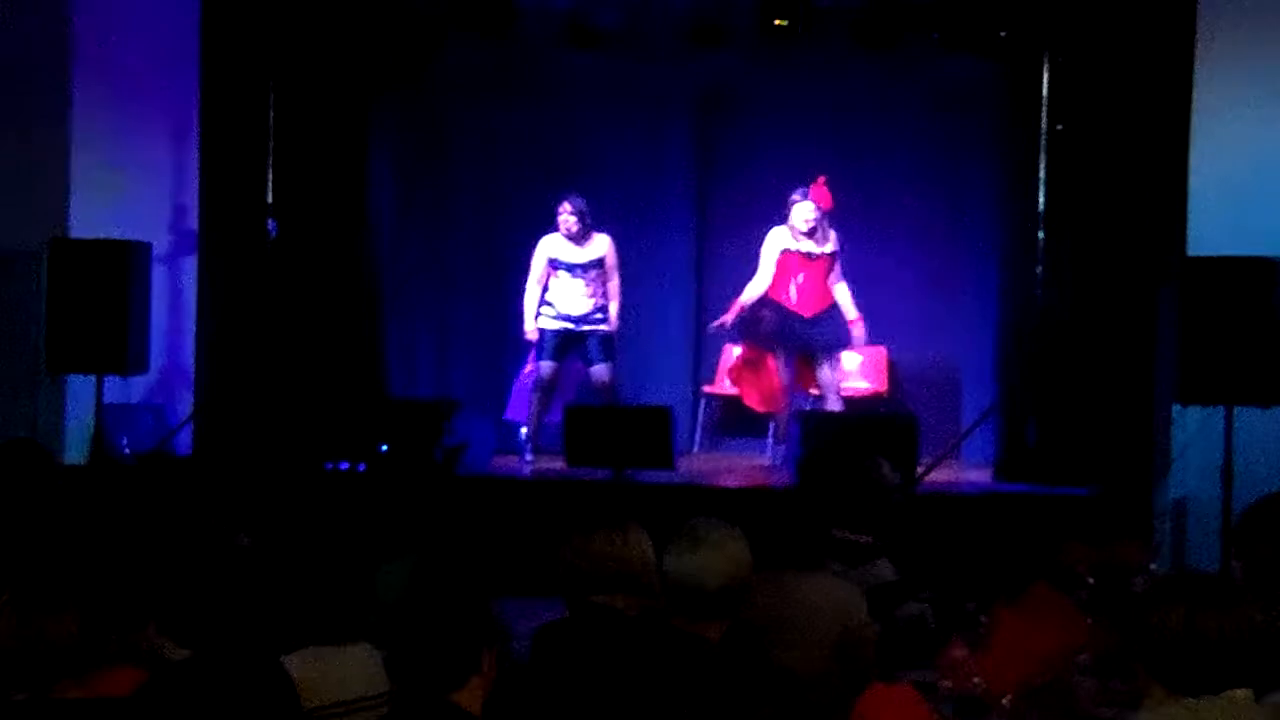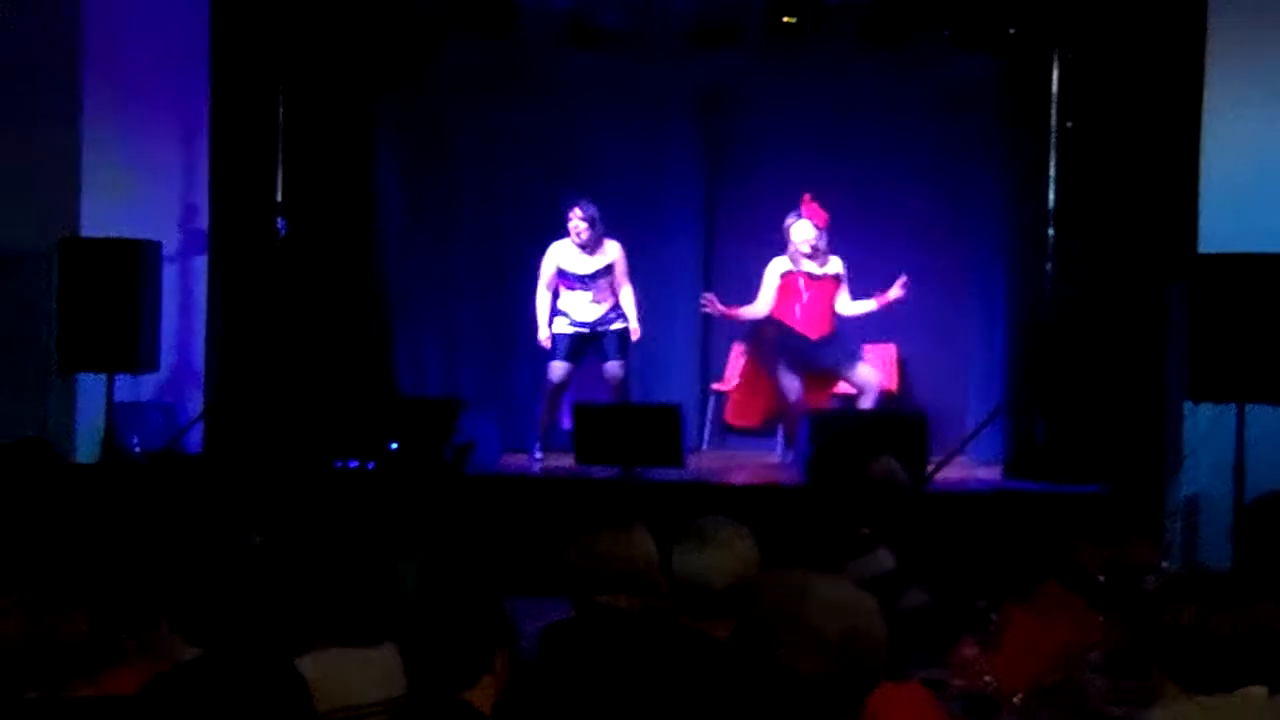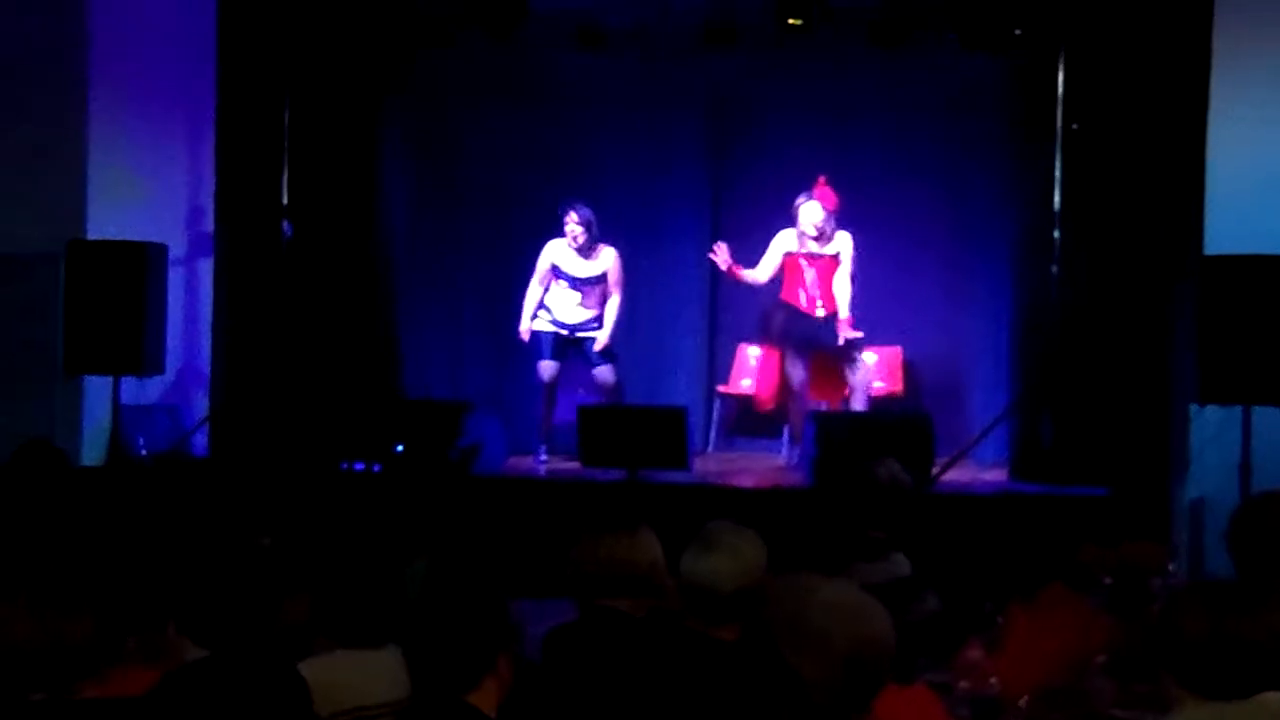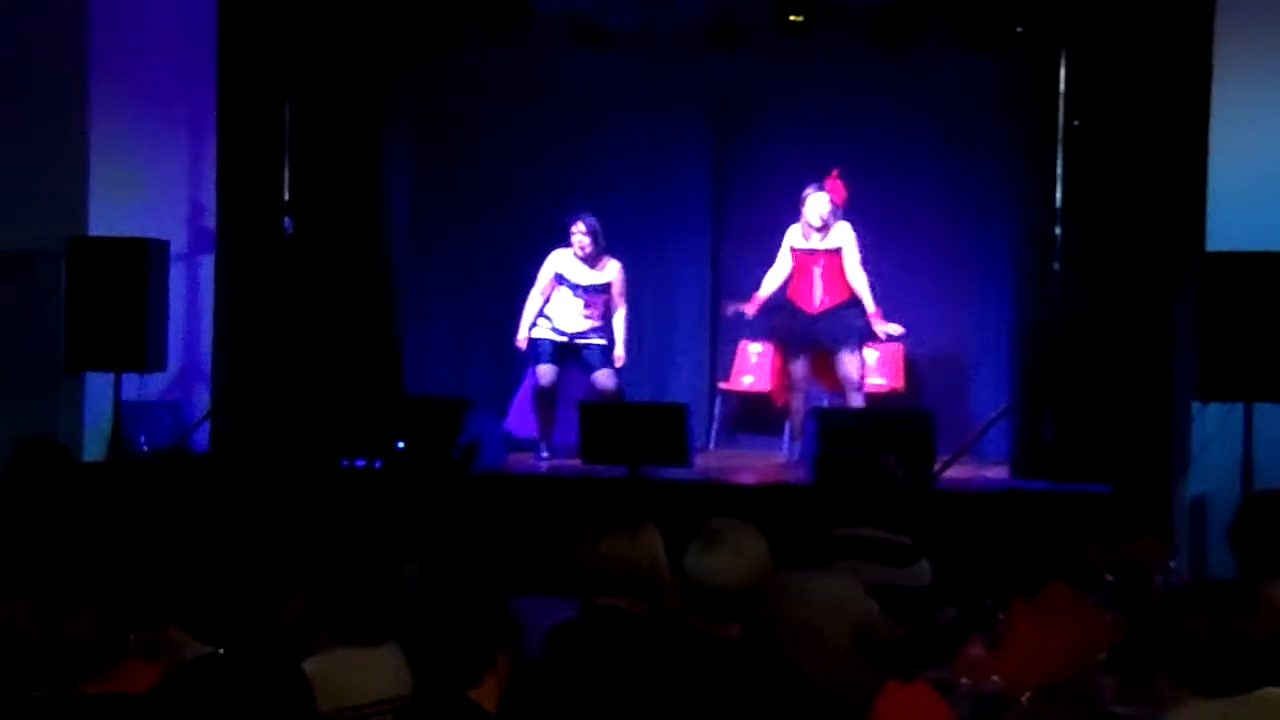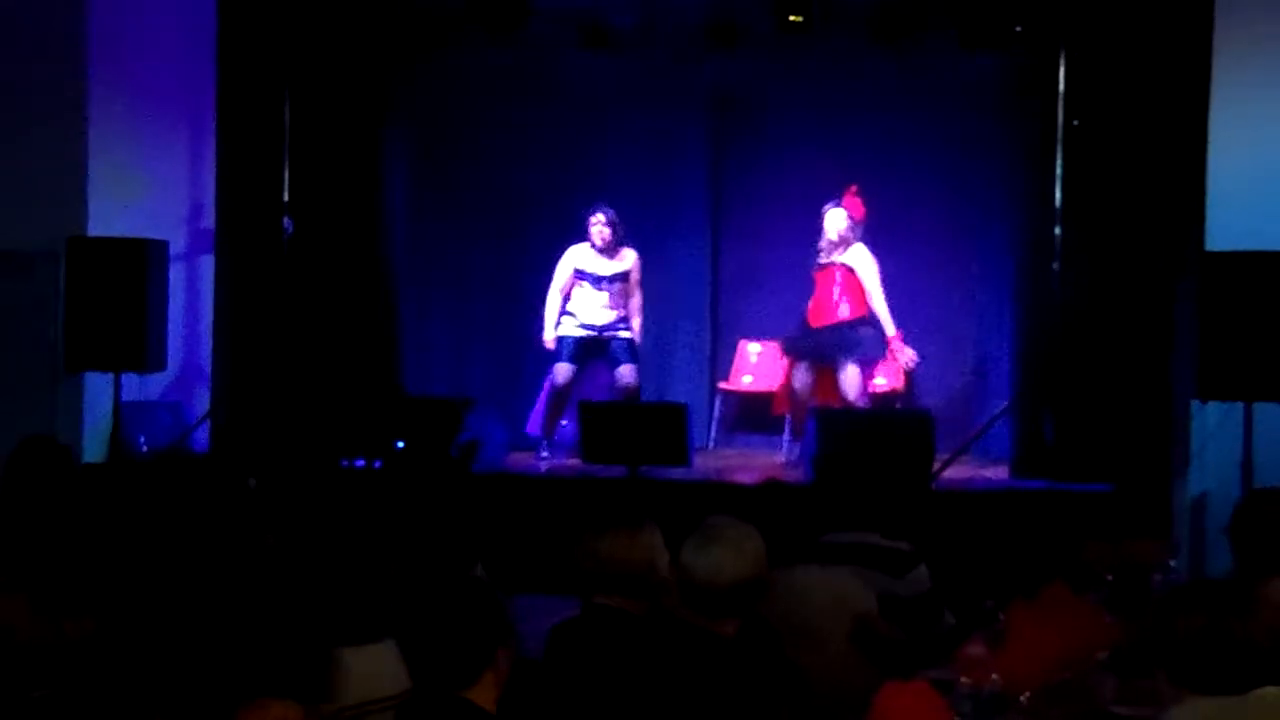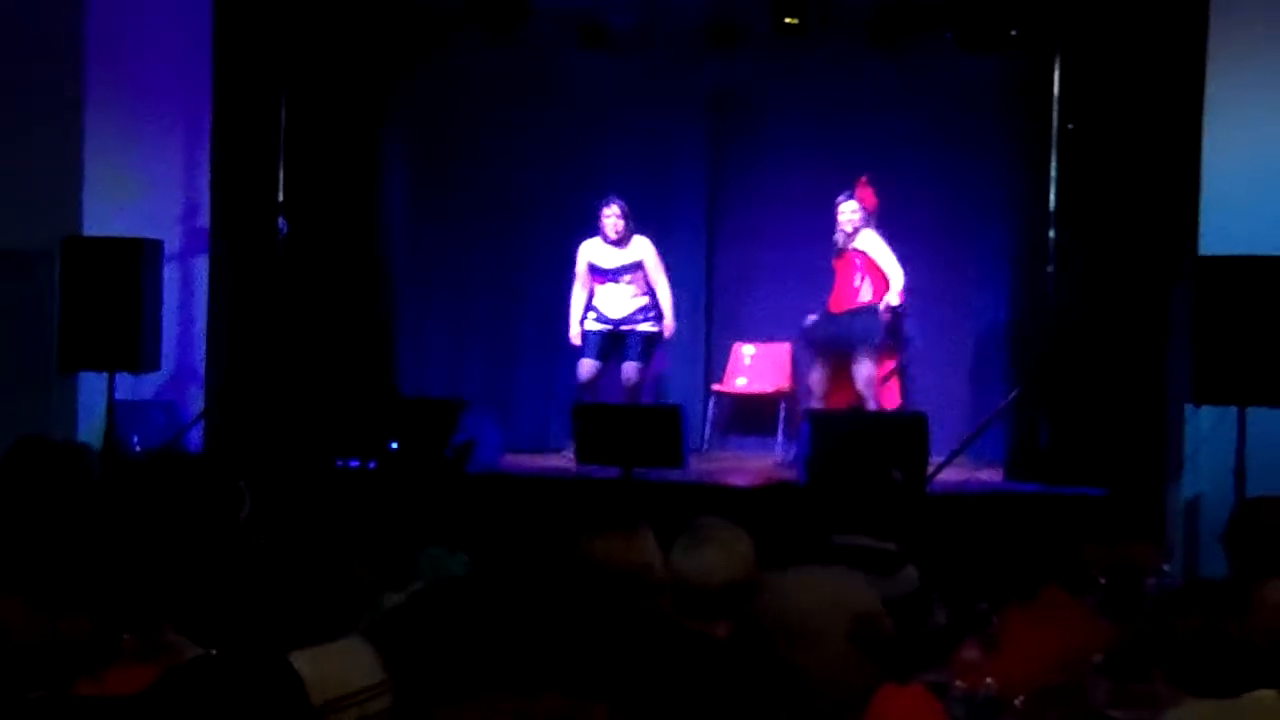
dt=0.4s
person 1, frame 1
left shoulder: (829, 238)
right shoulder: (778, 236)
left elbow: (837, 283)
right elbow: (762, 280)
left wrist: (855, 318)
right wrist: (736, 309)
left hip: (819, 321)
right hip: (783, 320)
left knee: (830, 387)
right knee: (784, 386)
person 1, frame 2
left shoulder: (835, 264)
right shoulder: (779, 265)
left elbow: (843, 307)
right elbow: (762, 308)
left wrist: (883, 299)
right wrist: (726, 311)
left hip: (824, 343)
right hip: (784, 342)
left knee: (872, 383)
right knee: (794, 401)
person 1, frame 3
left shoulder: (842, 240)
right shoulder: (785, 238)
left elbow: (842, 283)
right elbow: (760, 275)
left wrist: (844, 321)
right wrist: (730, 267)
left hip: (829, 321)
right hip: (794, 321)
left knee: (860, 382)
right knee: (798, 387)
person 1, frame 4
left shoulder: (842, 230)
right shoulder: (795, 232)
left elbow: (855, 274)
right elbow: (779, 271)
left wrist: (874, 315)
right wrist: (756, 301)
left hip: (839, 316)
right hip: (799, 316)
left knee: (851, 381)
right knee: (798, 382)
person 1, frame 5
left shoulder: (857, 252)
right shoulder: (823, 255)
left elbow: (876, 298)
left wrist: (894, 339)
right wrist: (800, 336)
left hip: (849, 333)
right hip: (815, 334)
left knee: (850, 394)
right knee: (799, 388)
person 1, frame 6
left shoulder: (868, 236)
right shoulder: (844, 246)
left elbow: (895, 271)
left wrist: (895, 292)
right wrist: (822, 316)
left hip: (865, 319)
right hip: (838, 321)
left knee: (864, 387)
right knee: (816, 386)
person 2, frame 1
left shoulder: (603, 242)
right shoulder: (549, 243)
left elbow: (612, 281)
right elbow: (534, 283)
left wrist: (614, 315)
right wrist: (529, 319)
left hip: (594, 324)
right hip: (553, 322)
left knee: (604, 381)
right knee: (545, 379)
right ankle: (529, 441)
person 2, frame 2
left shoulder: (612, 249)
right shoulder: (557, 250)
left elbow: (623, 286)
right elbow: (544, 290)
left wrist: (633, 319)
right wrist: (542, 326)
left hip: (610, 325)
right hip: (568, 326)
left knee: (616, 379)
right knee: (556, 380)
right ankle: (539, 441)
person 2, frame 3
left shoulder: (608, 255)
right shoulder: (554, 248)
left elbow: (614, 296)
right elbow: (537, 284)
left wrist: (606, 331)
right wrist: (525, 319)
left hip: (590, 329)
right hip: (550, 325)
left knee: (608, 382)
right knee: (547, 380)
right ankle: (543, 444)
person 2, frame 4
left shoulder: (612, 267)
right shoulder: (558, 258)
left elbow: (619, 308)
right elbow: (538, 294)
left wrist: (619, 344)
right wrist: (523, 328)
left hip: (590, 337)
right hip: (549, 332)
left knee: (609, 387)
right knee: (544, 383)
right ankle: (544, 442)
person 2, frame 5
left shoulder: (629, 257)
right shoulder: (575, 254)
left elbow: (634, 297)
right elbow: (556, 292)
left wrist: (636, 330)
right wrist: (549, 328)
left hip: (616, 330)
right hip: (575, 327)
left knee: (630, 383)
right knee: (561, 381)
right ankle: (546, 441)
person 2, frame 6
left shoulder: (641, 244)
right shoulder: (588, 248)
left elbow: (660, 282)
right elbow: (580, 288)
left wrist: (668, 316)
right wrist: (574, 324)
left hip: (638, 321)
right hip: (600, 321)
left knee: (630, 379)
right knee: (585, 375)
